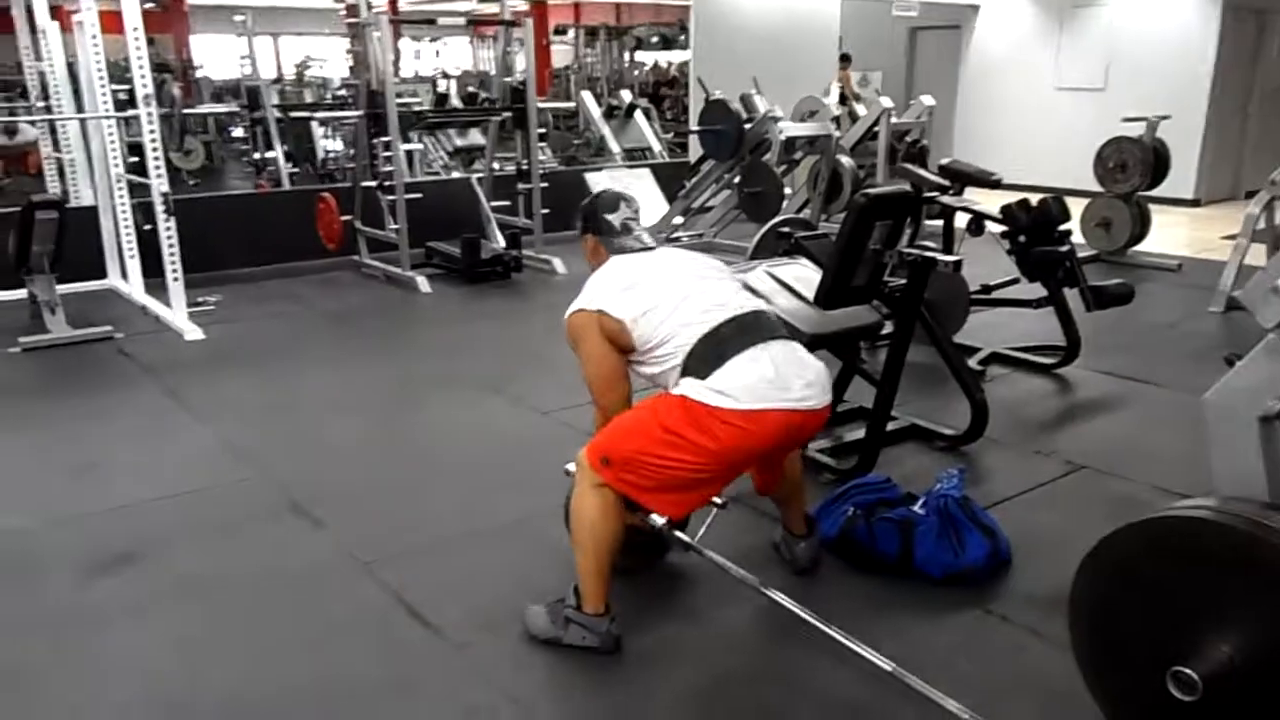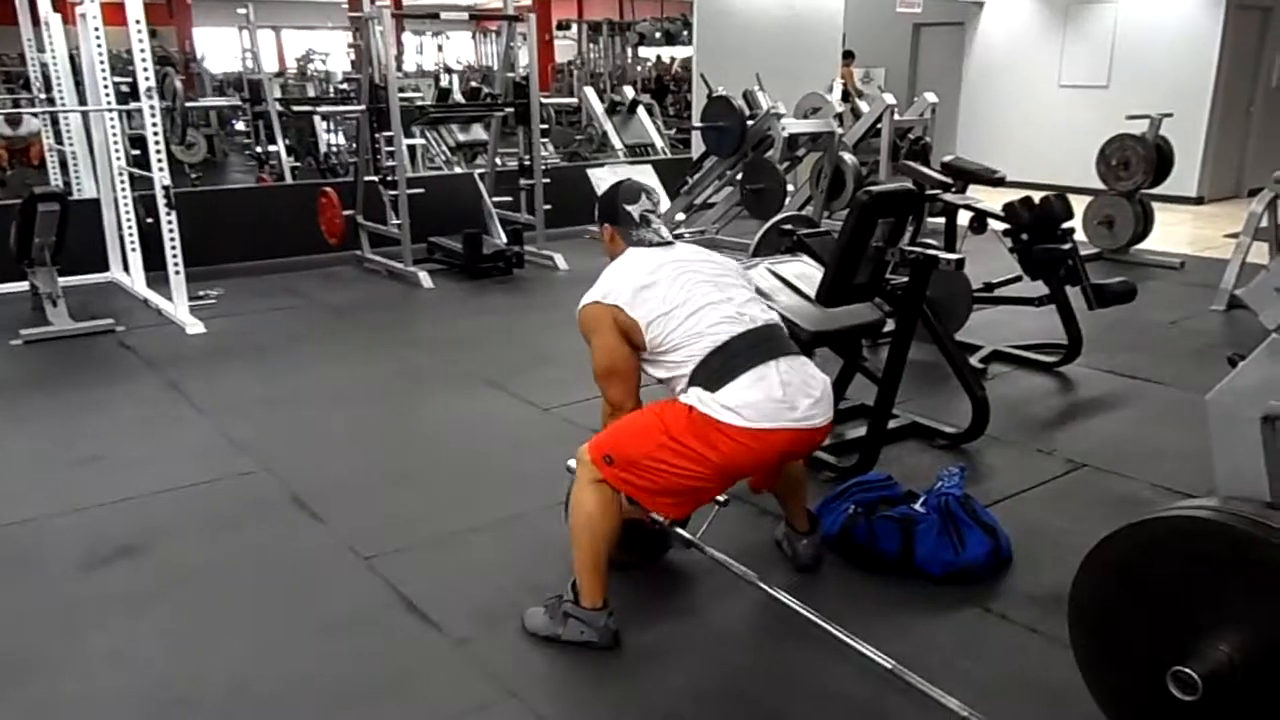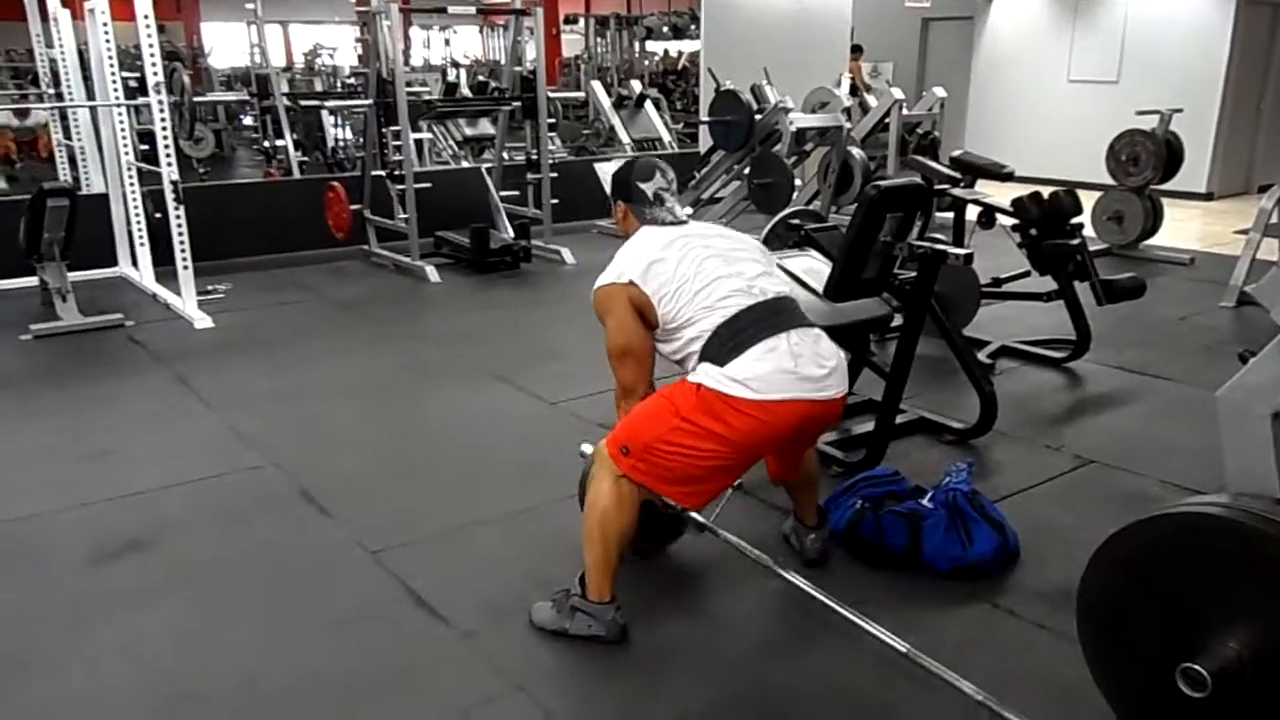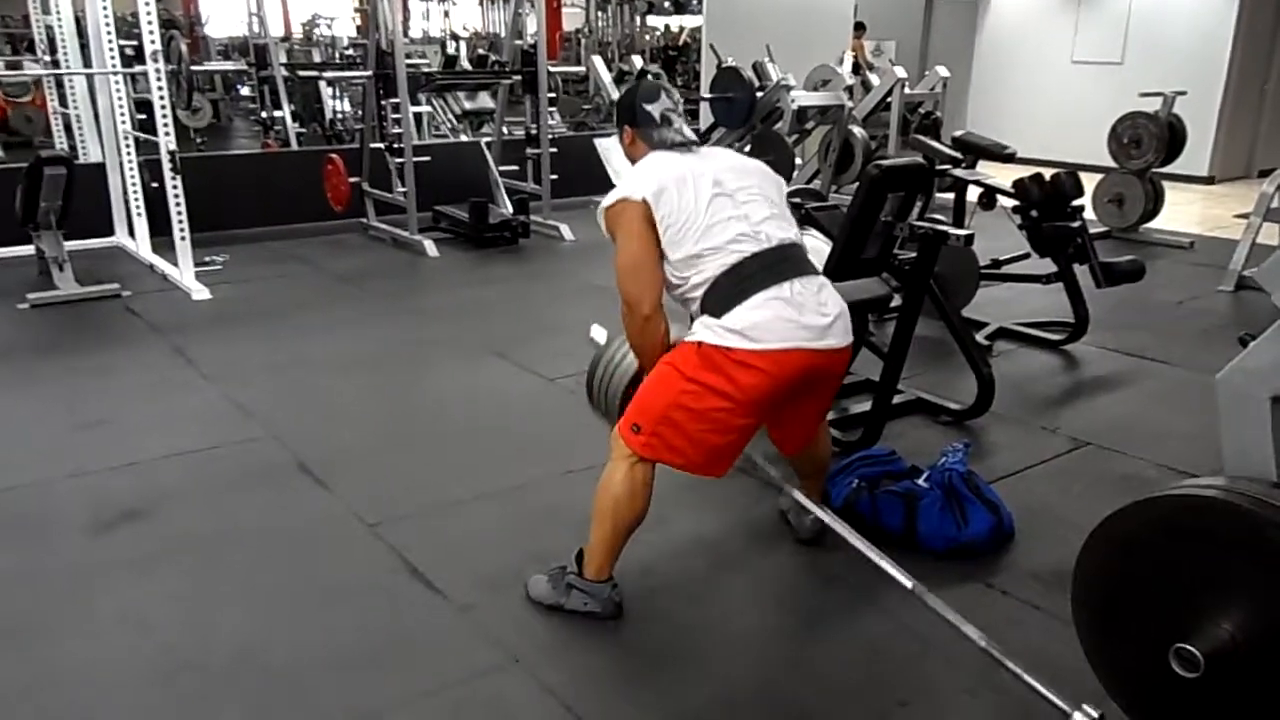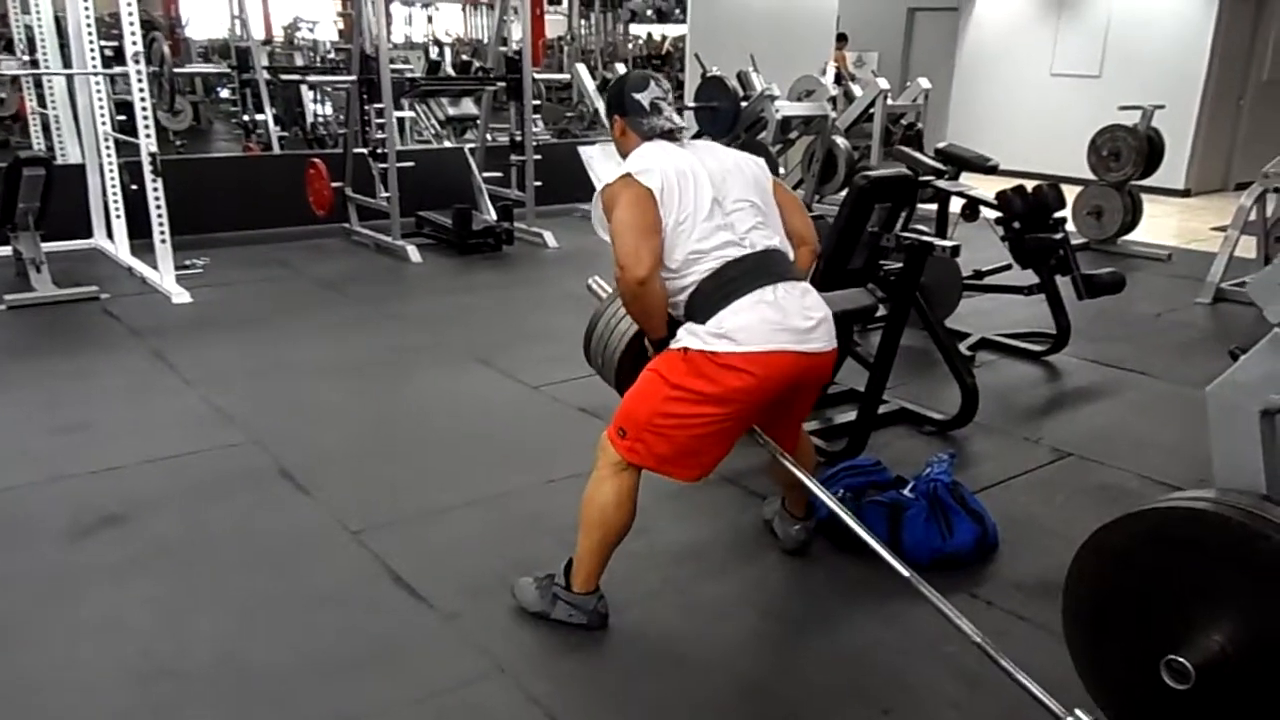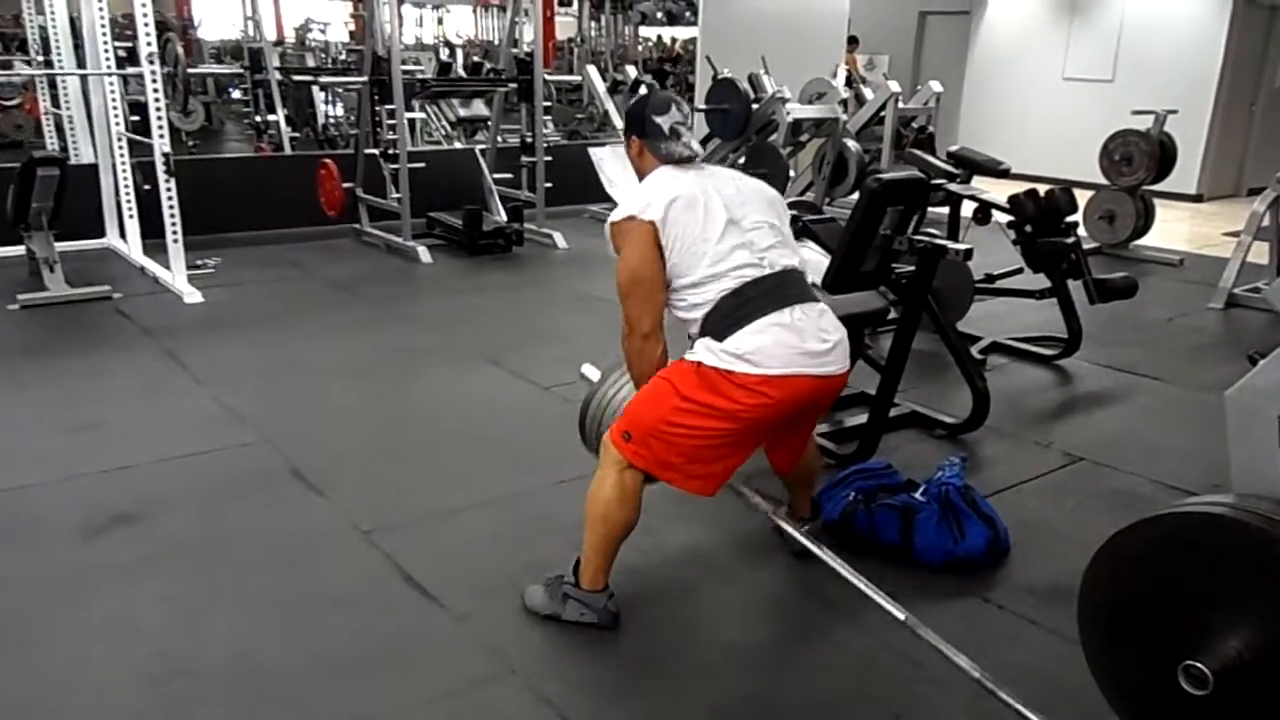
dt=0.4s
person 1, frame 1
left shoulder: (589, 309)
right shoulder: (697, 261)
left elbow: (614, 413)
left wrist: (628, 498)
left hip: (738, 403)
right hip: (811, 391)
left knee: (594, 470)
left ankle: (589, 619)
right ankle: (799, 538)
person 1, frame 2
left shoulder: (603, 301)
right shoulder: (714, 260)
left elbow: (622, 406)
left wrist: (628, 493)
left hip: (742, 418)
right hip: (814, 406)
left knee: (594, 466)
left ankle: (587, 614)
right ankle: (801, 535)
person 1, frame 3
left shoulder: (620, 279)
right shoulder: (731, 238)
left elbow: (635, 390)
left wrist: (647, 469)
left hip: (751, 389)
right hip: (828, 377)
left knee: (613, 464)
left ankle: (594, 607)
right ankle: (809, 530)
person 1, frame 4
left shoulder: (632, 194)
right shoulder: (748, 165)
left elbow: (642, 310)
left wrist: (659, 374)
left hip: (749, 339)
right hip: (831, 326)
left knee: (633, 447)
right knee: (802, 424)
left ankle: (590, 583)
right ankle: (808, 510)
person 1, frame 5
left shoulder: (630, 179)
right shoulder: (743, 160)
left elbow: (639, 275)
right elbow: (807, 244)
left wrist: (661, 338)
left hip: (736, 343)
right hip: (813, 331)
left knee: (619, 454)
right knee: (786, 432)
left ankle: (577, 594)
right ankle: (794, 519)
person 1, frame 6
left shoulder: (639, 212)
right shoulder: (753, 187)
left elbow: (644, 332)
left wrist: (654, 407)
left hip: (752, 360)
right hip: (829, 351)
left knee: (621, 452)
right knee: (790, 429)
left ankle: (588, 594)
right ankle: (802, 520)
